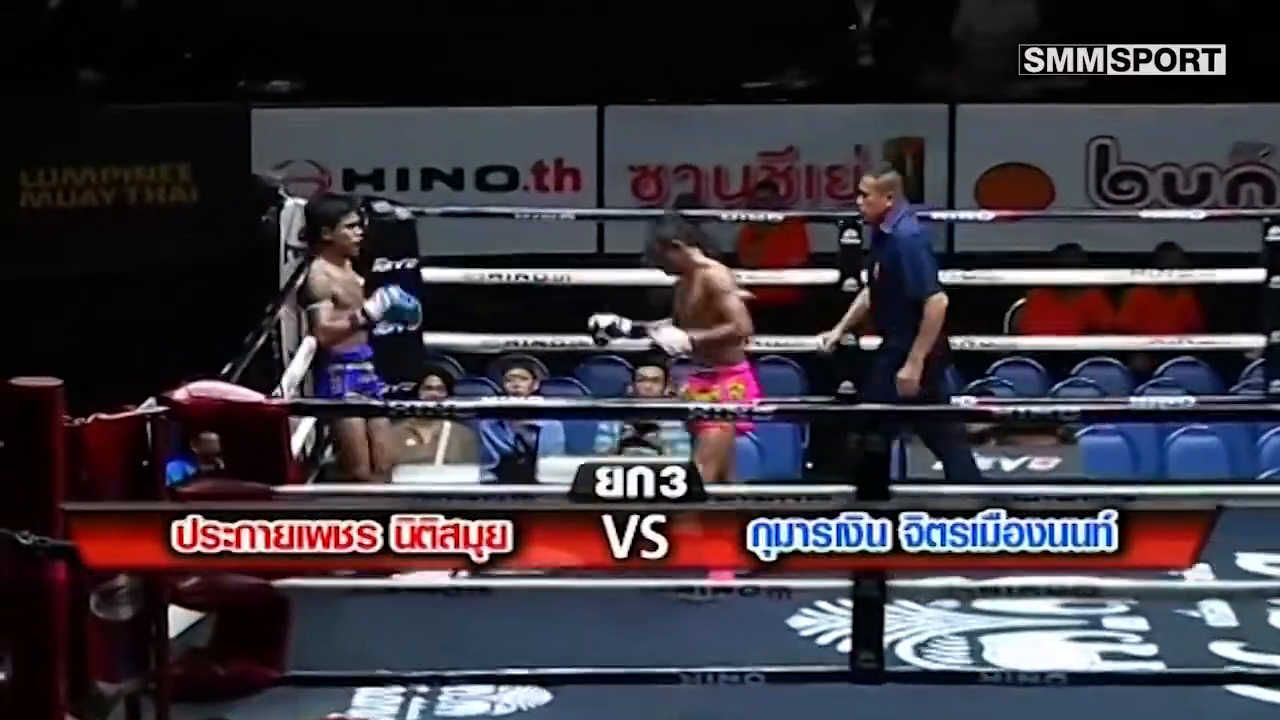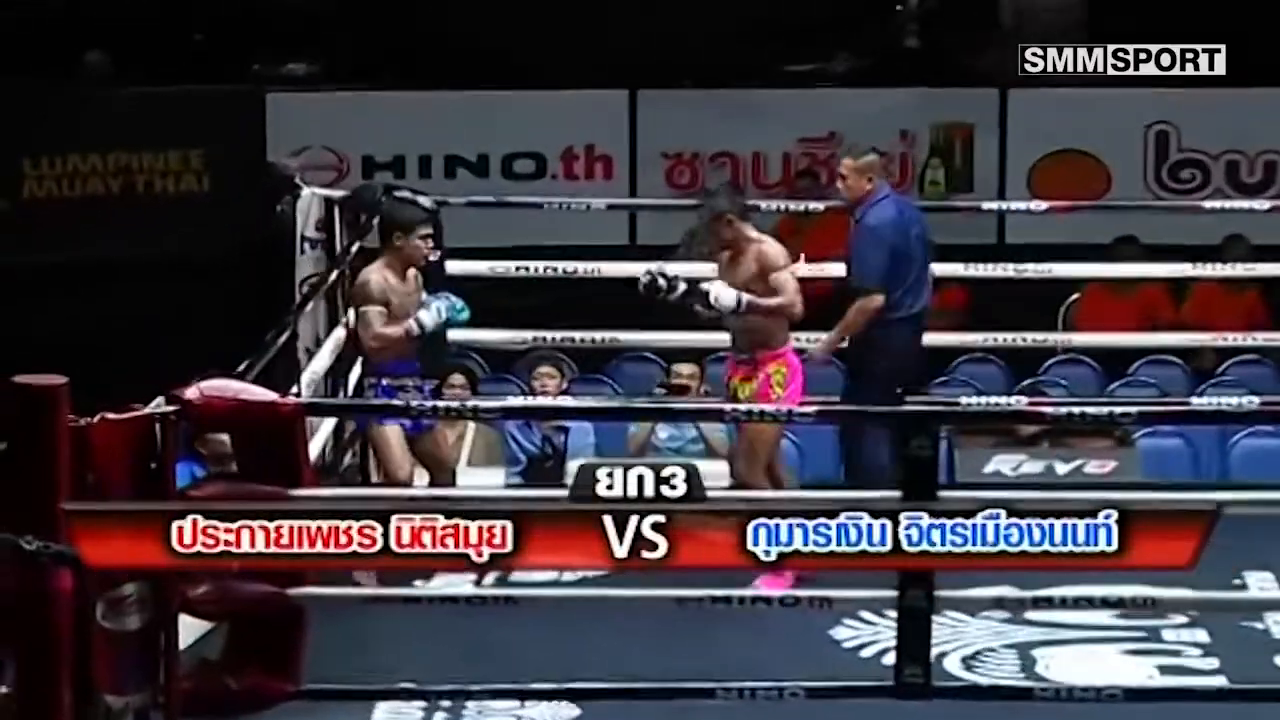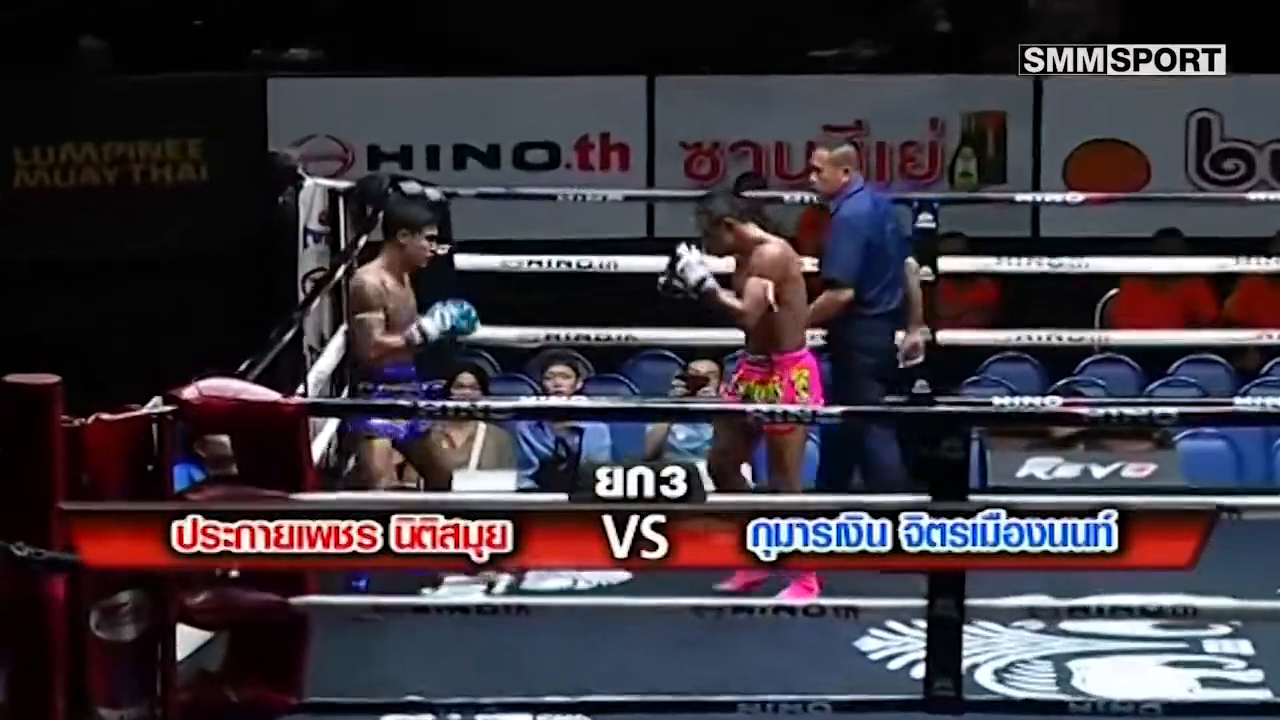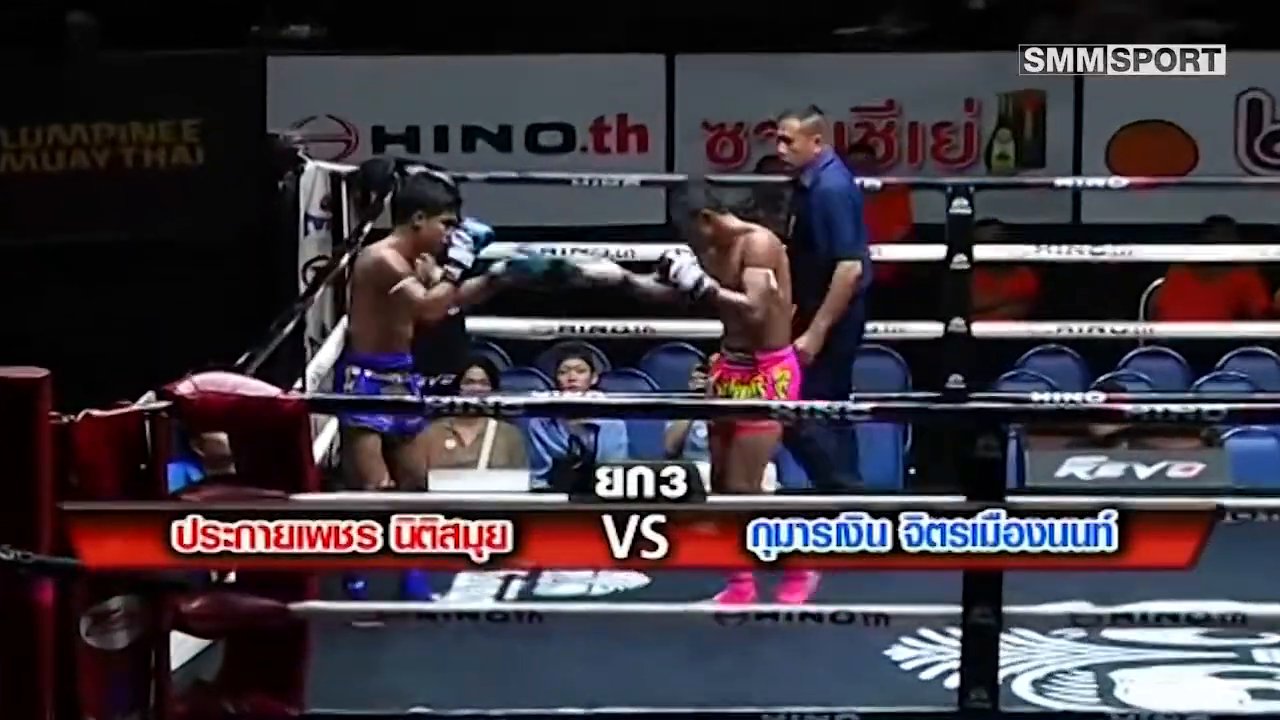
dt=0.3s
person 1, frame 1
left shoulder: (715, 275)
right shoulder: (683, 283)
left elbow: (742, 328)
right elbow: (675, 325)
left wrist: (691, 340)
right wrist: (628, 328)
left hip: (727, 385)
right hip: (702, 383)
left knee: (704, 476)
right knee: (718, 478)
left ankle: (722, 565)
person 1, frame 2
left shoulder: (769, 252)
right shoulder: (728, 258)
left elbow: (795, 309)
right elbow: (720, 308)
left wrist: (738, 301)
right wrist: (678, 290)
left hip: (771, 370)
right hip: (742, 368)
left knee: (748, 472)
right knee: (765, 468)
left ankle: (779, 569)
person 1, frame 3
left shoulder: (773, 254)
right shoulder: (744, 256)
left elbow: (747, 317)
left wrist: (703, 282)
right wrist: (694, 283)
left hip: (786, 374)
right hip: (752, 369)
left knee: (785, 483)
right knee: (720, 465)
left ankle: (806, 579)
person 1, frame 4
left shoulder: (758, 243)
right shoulder: (716, 251)
left elbow: (755, 310)
right elbow: (672, 291)
left wrist: (700, 284)
right wrist: (620, 278)
left hip: (768, 373)
right hip: (729, 368)
left knee: (742, 486)
right knee: (724, 482)
left ankle: (797, 572)
right ankle: (741, 582)
person 2, frame 1
left shoulder: (907, 238)
right shoulder: (883, 234)
left elbow: (936, 302)
right elbow: (874, 291)
left wrist: (913, 363)
right wrist: (841, 328)
left hip: (908, 348)
right hip: (904, 345)
right knee: (942, 434)
person 2, frame 2
left shoulder: (874, 225)
right shoulder: (907, 211)
left elbow: (870, 299)
right elbow: (925, 274)
left wrist: (831, 342)
left hip: (884, 336)
right hip: (907, 331)
left knee: (865, 427)
right knee: (863, 419)
person 2, frame 3
left shoulder: (849, 217)
right shoulder: (879, 205)
left elbow: (841, 293)
right elbow: (909, 268)
right wrist: (914, 327)
left hip: (858, 334)
right hip: (880, 328)
left knee: (869, 430)
right knee: (840, 420)
person 2, frame 4
left shoulder: (830, 190)
right shoulder: (817, 181)
left elbow: (850, 267)
left wrist: (813, 332)
left hip: (828, 322)
right hip: (832, 320)
left knee: (798, 416)
person 3, frame 1
left shoulder: (344, 266)
right shoulder: (319, 276)
right elbow: (323, 334)
left wrist: (392, 301)
right wrist: (370, 312)
left hip: (363, 371)
right hip: (340, 376)
left knee: (384, 463)
right knee: (359, 473)
person 3, frame 2
left shoulder: (413, 276)
right shoulder: (373, 281)
right elbow: (372, 339)
left wrist: (442, 311)
right wrist: (422, 321)
left hip: (412, 386)
right hip: (383, 389)
left knee: (443, 470)
right knee: (400, 478)
person 3, frame 3
left shoulder: (404, 277)
right shoulder: (369, 282)
right elbow: (372, 349)
left wrist: (445, 320)
right wrist: (426, 329)
left hip: (408, 389)
right hip: (377, 395)
left knee: (440, 477)
right knee: (380, 490)
person 3, frame 4
left shoulder: (419, 260)
right shoulder: (382, 258)
left elbow: (452, 299)
right elbow: (428, 308)
left wrist: (501, 275)
right wrist: (459, 259)
left hip: (402, 379)
right hip: (366, 381)
left knee: (413, 488)
right knee: (371, 493)
left ankle: (414, 585)
right ankle: (356, 593)
